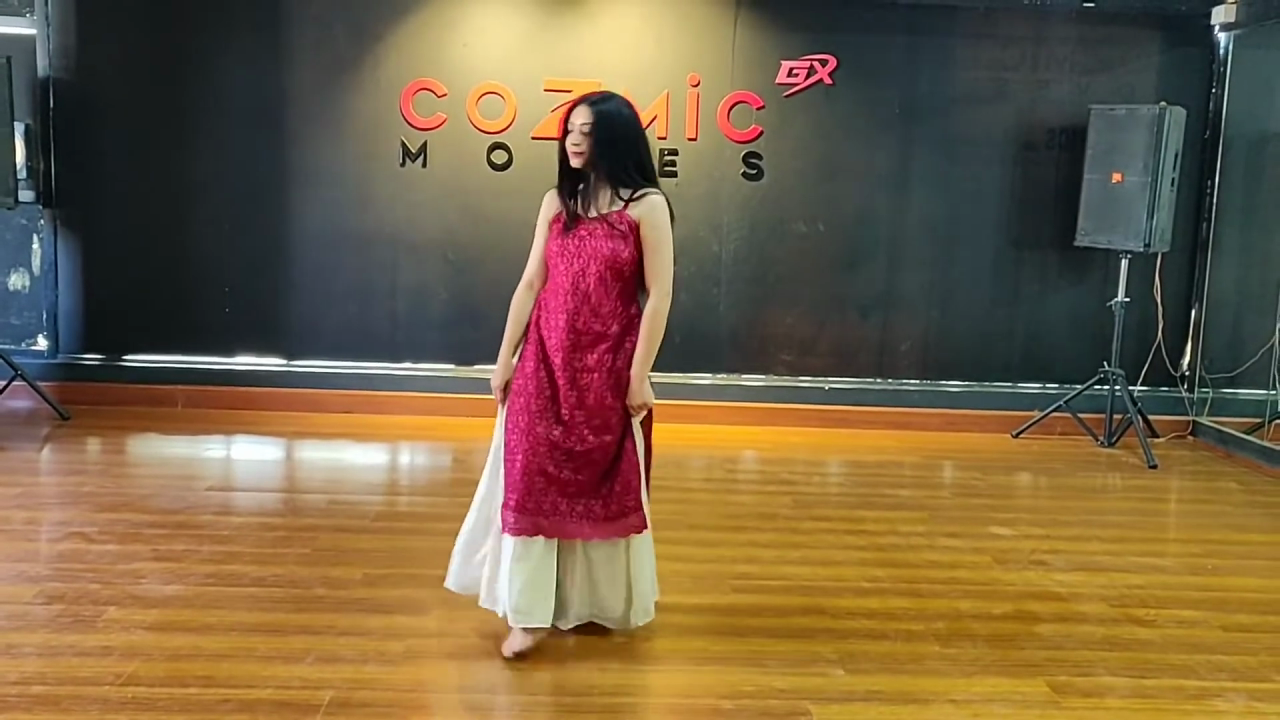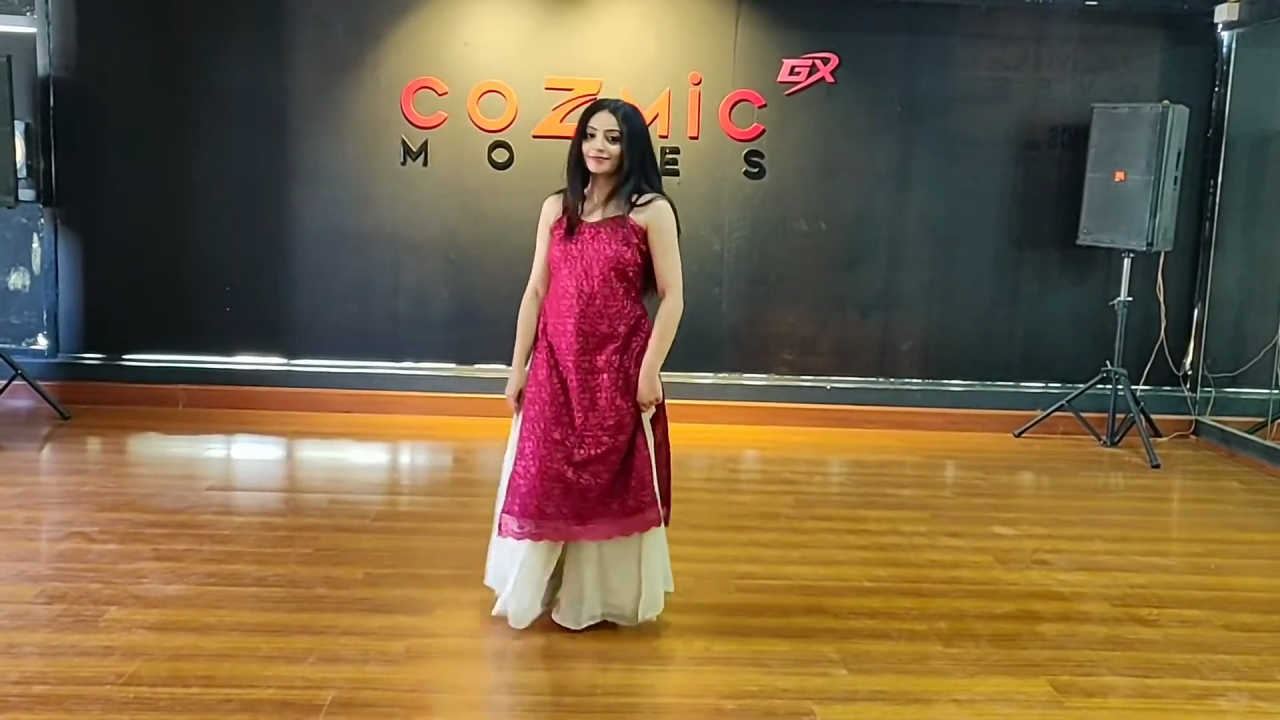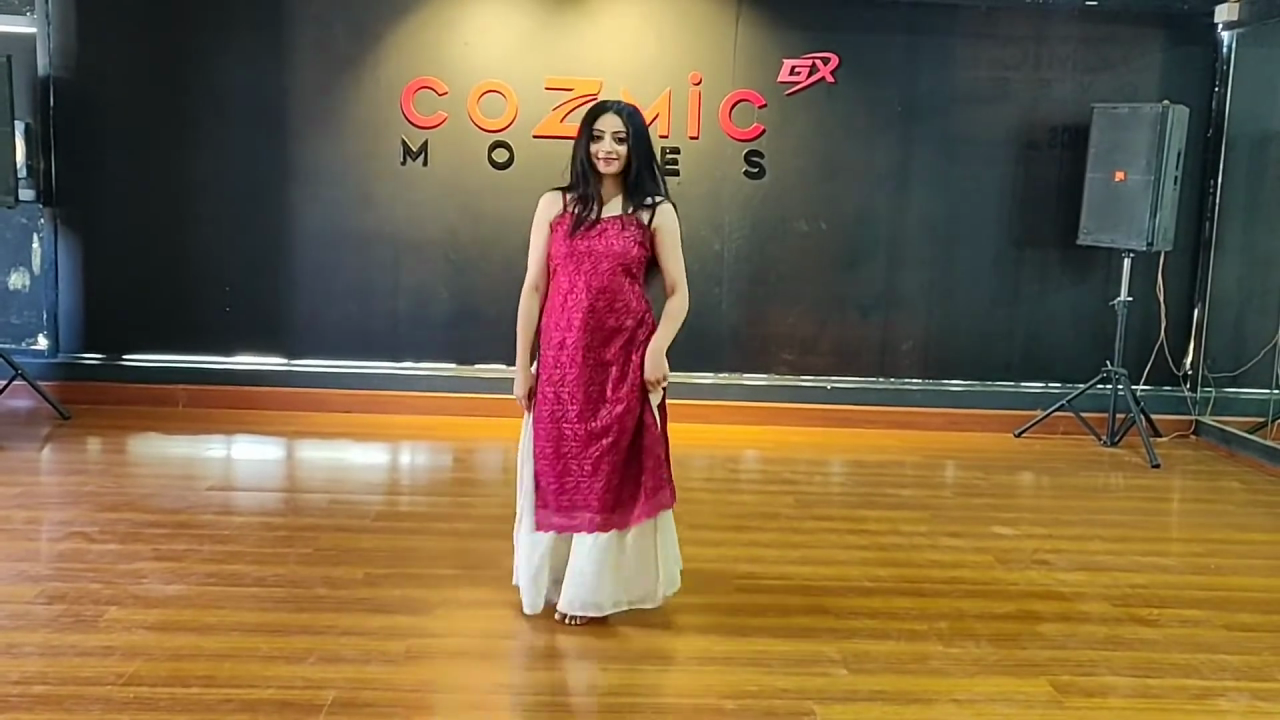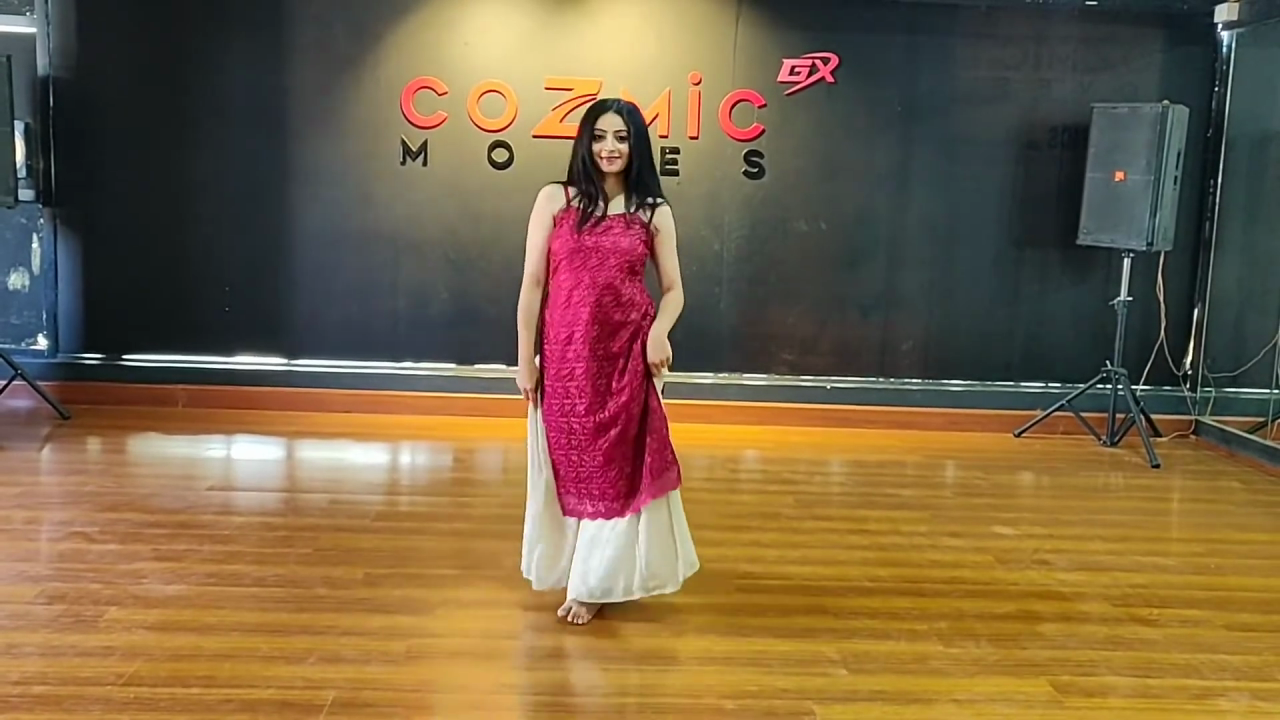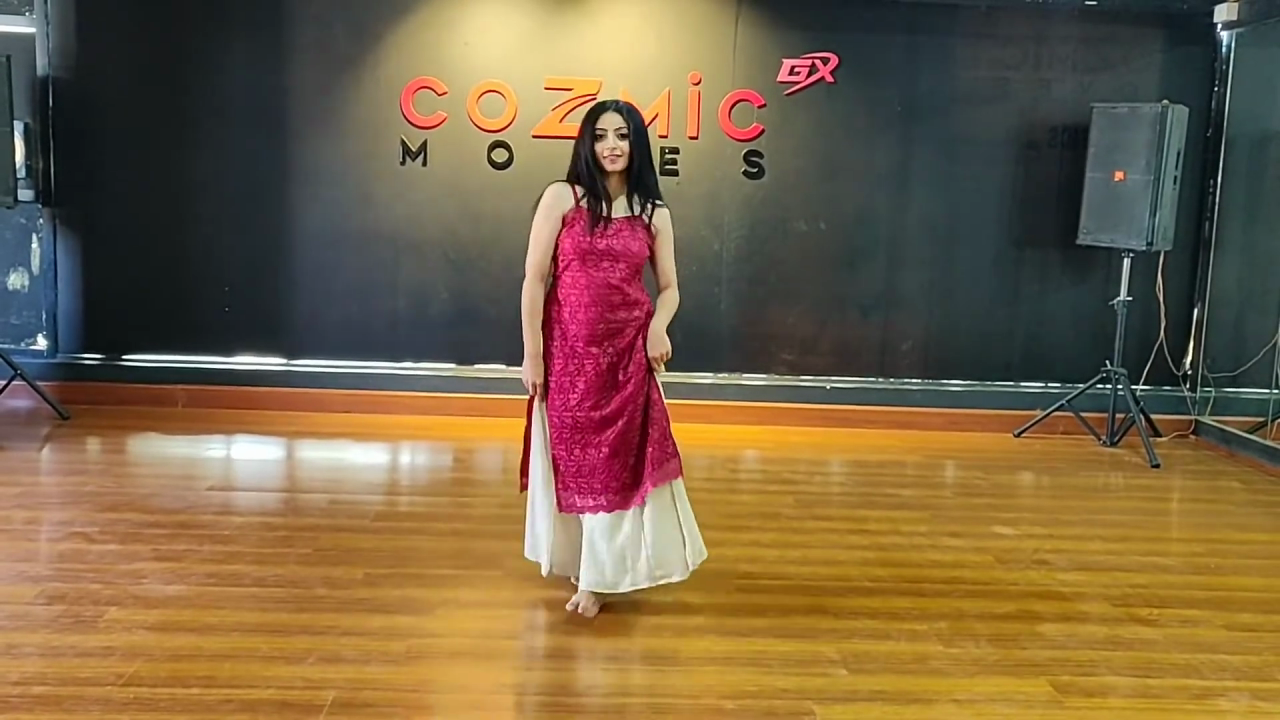
dt=0.2s
person 1, frame 1
left shoulder: (647, 206)
right shoulder: (557, 201)
left elbow: (659, 297)
right elbow: (531, 283)
left wrist: (639, 376)
right wrist: (506, 357)
left hip: (608, 365)
right hip: (546, 362)
left knee: (604, 487)
right knee: (533, 482)
left ankle: (601, 602)
right ankle: (529, 613)
person 1, frame 2
left shoulder: (651, 210)
right shoulder: (557, 207)
left elbow: (672, 297)
right elbow: (536, 291)
left wrist: (650, 370)
right wrist: (519, 365)
left hip: (619, 366)
right hip: (556, 365)
left knee: (615, 482)
right knee: (542, 478)
left ankle: (600, 596)
right ankle: (530, 590)
person 1, frame 3
left shoulder: (655, 212)
right shoulder: (554, 205)
left elbow: (678, 293)
right elbow: (533, 288)
left wrist: (657, 350)
right wrist: (523, 364)
left hip: (625, 360)
right hip: (562, 360)
left knee: (615, 474)
right knee: (558, 470)
left ankle: (593, 588)
right ankle: (554, 578)
person 1, frame 4
left shoulder: (653, 212)
right shoulder: (554, 200)
left elbow: (673, 288)
right elbow: (532, 282)
left wrist: (658, 333)
right wrist: (526, 357)
left hip: (627, 355)
right hip: (565, 353)
left knee: (617, 466)
right knee: (569, 462)
left ankle: (595, 583)
right ankle: (570, 567)
person 1, frame 5
left shoulder: (654, 213)
right shoulder: (560, 198)
left elbow: (669, 287)
right elbow: (534, 279)
left wrist: (658, 327)
right wrist: (531, 354)
left hip: (627, 352)
right hip: (568, 350)
left knee: (619, 460)
right knee: (571, 457)
left ankle: (599, 576)
right ankle: (578, 560)
